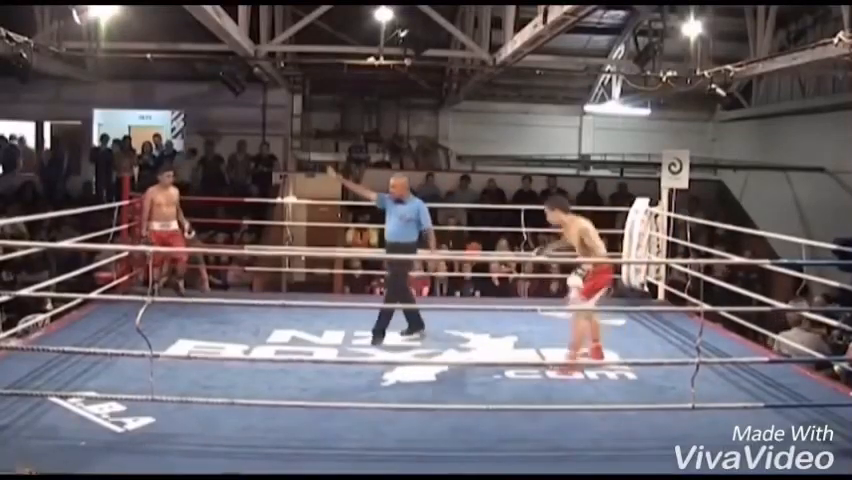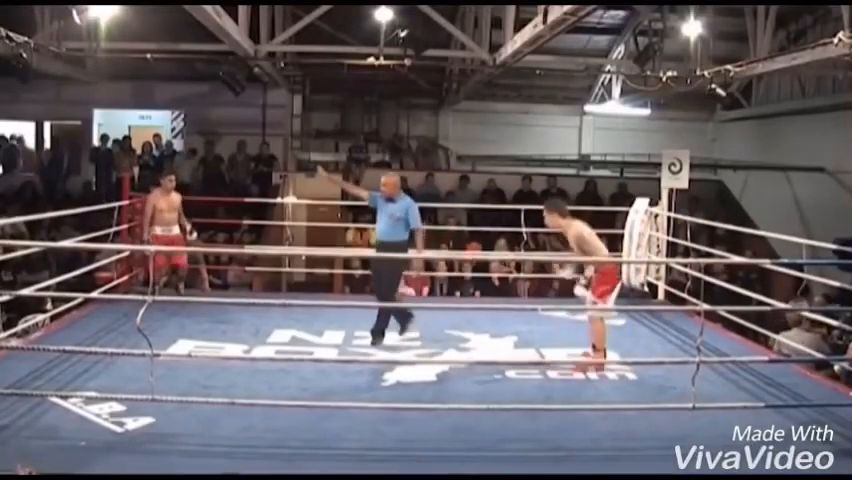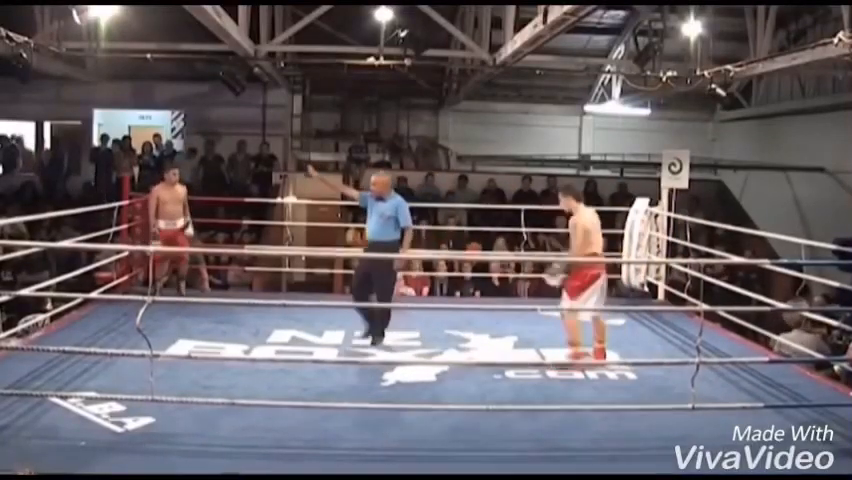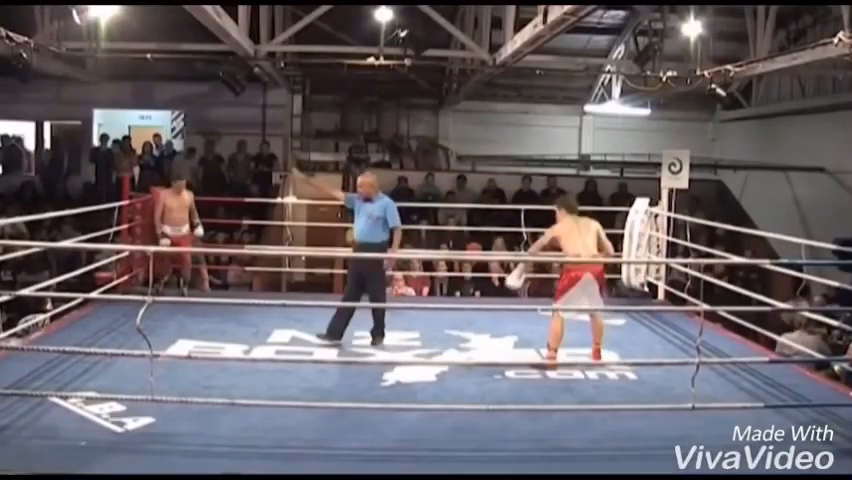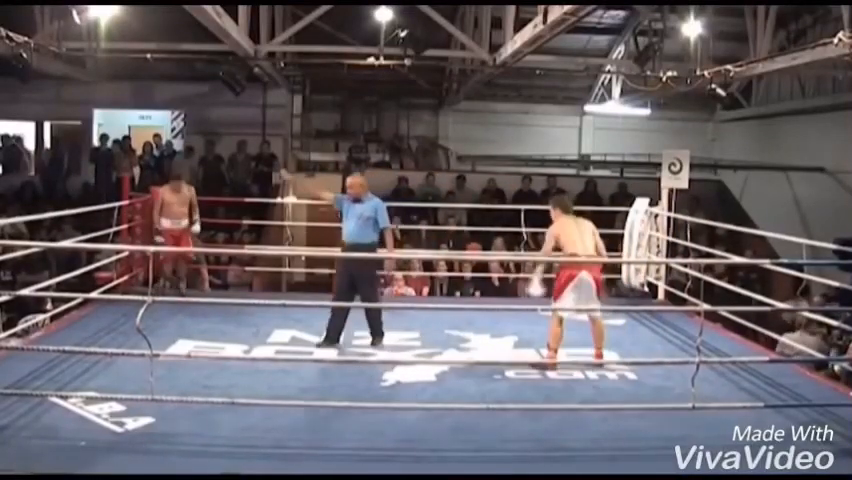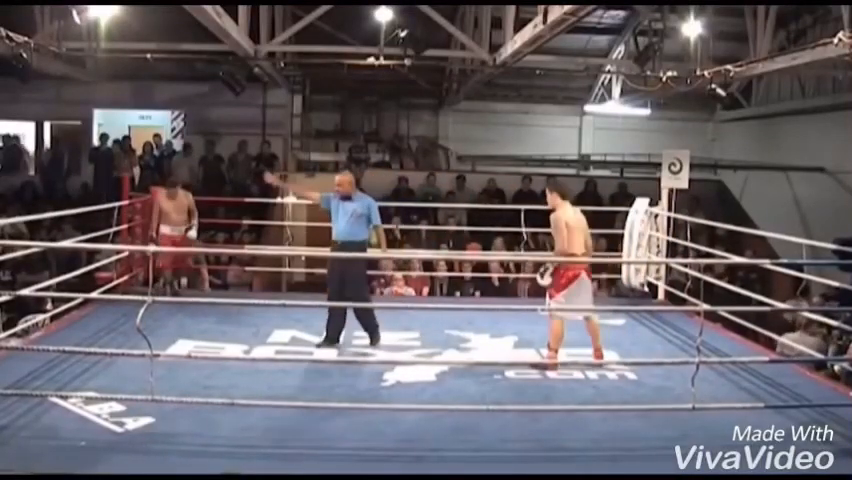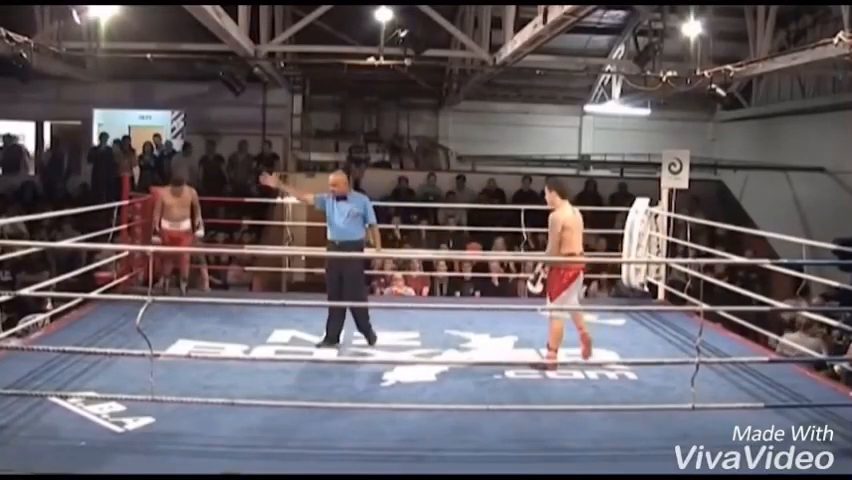
dt=0.2s
person 1, frame 1
left shoulder: (418, 206)
right shoulder: (388, 200)
left elbow: (429, 231)
right elbow: (365, 192)
left wrist: (433, 254)
right wrist: (339, 179)
left hip: (405, 251)
right hip: (391, 249)
left knee: (392, 292)
right knee: (402, 291)
left ankle: (379, 331)
right ankle: (416, 325)
person 1, frame 2
left shoulder: (408, 205)
right shoulder: (380, 199)
left elbow: (418, 231)
right elbow: (356, 190)
left wrist: (418, 256)
right wrist: (329, 178)
left hip: (396, 251)
right hip: (380, 248)
left knee: (386, 292)
right knee: (378, 290)
left ankle: (379, 332)
right ankle: (404, 317)
person 1, frame 3
left shoulder: (399, 203)
right shoulder: (370, 198)
left elbow: (408, 230)
right elbow: (347, 191)
left wrist: (402, 253)
right wrist: (320, 178)
left hip: (387, 251)
right hip: (370, 249)
left knee: (383, 295)
right knee: (358, 290)
left ankle: (378, 332)
right ankle: (374, 322)
person 1, frame 4
left shoulder: (387, 204)
right shoulder: (357, 200)
left elbow: (397, 230)
right elbow: (334, 193)
left wrist: (392, 253)
right wrist: (306, 179)
left hip: (376, 252)
right hip: (359, 251)
left knee: (376, 296)
right knee: (350, 294)
left ankle: (378, 334)
right ankle: (334, 332)
person 1, frame 5
left shoulder: (376, 205)
right shoulder: (345, 201)
left elbow: (387, 230)
right elbow: (322, 194)
left hip: (366, 252)
right hip: (347, 252)
left knee: (369, 297)
right knee: (340, 296)
left ankle: (377, 334)
right ankle: (332, 337)
person 1, frame 6
left shoulder: (367, 202)
right shoulder: (333, 199)
left elbow: (378, 228)
right elbow: (308, 194)
left wrist: (383, 252)
right wrist: (280, 183)
left hip: (356, 251)
right hip: (337, 250)
left knee: (358, 294)
right knee: (335, 296)
left ankle: (373, 331)
right ankle: (332, 336)
person 1, frame 7
left shoulder: (362, 201)
right shoulder: (327, 200)
left elbow: (372, 226)
right elbow: (303, 196)
left wrist: (378, 251)
right wrist: (279, 185)
left hip: (354, 251)
right hip: (334, 250)
left knee: (356, 294)
right knee: (334, 296)
left ankle: (367, 331)
right ankle: (332, 337)
person 2, frame 1
left shoulder: (579, 226)
right shoulder: (566, 226)
left elbow: (600, 251)
right elbow: (566, 242)
left wrist: (585, 268)
right wrist: (548, 249)
left hip: (601, 270)
right hip: (594, 269)
left knee: (579, 310)
right knee: (586, 311)
left ankle: (574, 358)
right ankle: (596, 351)
person 2, frame 2
left shoulder: (577, 231)
right shoulder: (571, 228)
left elbow: (600, 252)
left wrist: (589, 273)
left hip: (605, 270)
right hip: (603, 270)
left knee: (593, 314)
right knee: (595, 314)
left ankle: (598, 356)
right ankle: (599, 354)
person 2, frame 3
left shoulder: (576, 220)
right shoulder: (591, 213)
left elbow: (575, 252)
left hip: (585, 268)
right hip: (598, 266)
left knee: (568, 310)
right knee: (595, 311)
left ankle: (576, 352)
right ankle: (599, 352)
person 2, frame 4
left shoulder: (558, 227)
right shoulder: (593, 224)
left elbow: (536, 247)
right elbow: (610, 251)
left wrist: (519, 268)
left hip: (574, 269)
right hip: (595, 266)
left knee: (558, 313)
right knee: (595, 311)
left ankle: (551, 357)
right ankle: (597, 352)
person 2, frame 5
left shoulder: (556, 227)
right shoulder: (589, 225)
left elbow: (546, 251)
right elbow: (602, 253)
left wrist: (537, 275)
left hip: (572, 268)
right hip: (593, 267)
left knee: (557, 314)
right knee: (594, 314)
left ankle: (551, 358)
right ankle: (599, 355)
person 2, frame 6
left shoulder: (557, 216)
right shoulder: (579, 214)
left elbow: (561, 248)
right elbow: (589, 247)
left wrist: (549, 266)
left hip: (566, 267)
right hip: (582, 265)
left knee: (556, 312)
right knee: (586, 311)
left ankle: (552, 358)
right ankle: (598, 353)
person 2, frame 7
left shoulder: (556, 216)
right shoulder: (576, 212)
left elbow: (553, 249)
left wrist: (540, 268)
left hip: (563, 266)
right hip: (577, 263)
left knee: (555, 313)
right knee: (571, 304)
left ankle: (551, 358)
right ankle: (585, 338)
person 3, frame 1
left shoulder: (175, 191)
right shoulder: (151, 192)
right elbow: (145, 213)
left wrist: (185, 224)
right wrist: (144, 232)
left hip: (173, 228)
right hip: (156, 229)
left knee: (182, 257)
right knee: (156, 260)
left ankle: (179, 282)
right ankle: (156, 288)
person 3, frame 2
left shoulder: (177, 196)
right shoulder: (153, 197)
right elbow: (147, 218)
left wrist: (188, 226)
right wrist: (146, 237)
left hip: (175, 233)
right hip: (158, 234)
left knee: (182, 264)
right knee: (158, 265)
left ankle: (180, 284)
right ankle: (156, 288)
person 3, frame 3
left shoulder: (183, 189)
right shoulder: (157, 190)
right elbow: (151, 211)
left wrist: (188, 221)
right wrist: (153, 230)
left hip: (179, 227)
right hip: (162, 227)
left knee: (183, 257)
right knee: (160, 258)
left ankle: (182, 284)
right ankle: (158, 286)
person 3, frame 4
left shoulder: (189, 195)
right shoulder: (163, 196)
left elbow: (193, 212)
right elbow: (157, 216)
left wrist: (197, 222)
right wrist: (160, 232)
left hip: (184, 233)
right hip: (168, 232)
left knee: (186, 261)
left ankle: (184, 286)
right ankle: (162, 281)
person 3, frame 5
left shoulder: (190, 190)
right shoulder: (162, 191)
left elbow: (195, 206)
right elbow: (156, 210)
left wrist: (196, 219)
right wrist: (157, 227)
left hip: (184, 227)
right hip: (167, 226)
left knee: (184, 256)
right knee: (168, 256)
left ankle: (181, 282)
person 3, frame 6
left shoulder: (187, 197)
right shoulder: (159, 198)
left elbow: (194, 212)
right elbow: (155, 217)
left wrist: (193, 224)
left hip: (183, 233)
right hip: (166, 233)
left knee: (183, 261)
right knee: (166, 263)
left ankle: (175, 281)
right ankle: (168, 287)
person 3, frame 7
left shoulder: (191, 192)
right shoulder: (163, 193)
left elbow: (196, 207)
right elbow: (157, 211)
left wrist: (198, 222)
right wrist: (155, 228)
left hip: (185, 227)
right hip: (167, 227)
left knee: (184, 257)
right knee: (168, 257)
left ankle: (183, 285)
right ankle: (165, 283)
